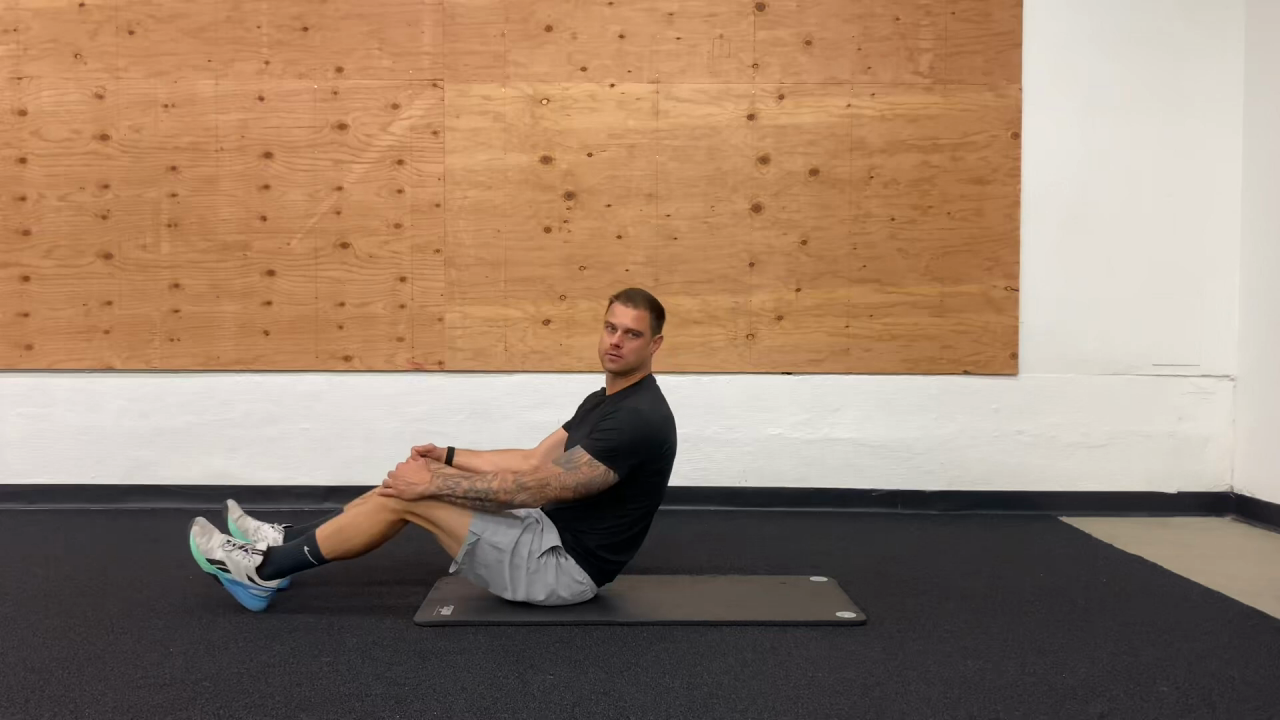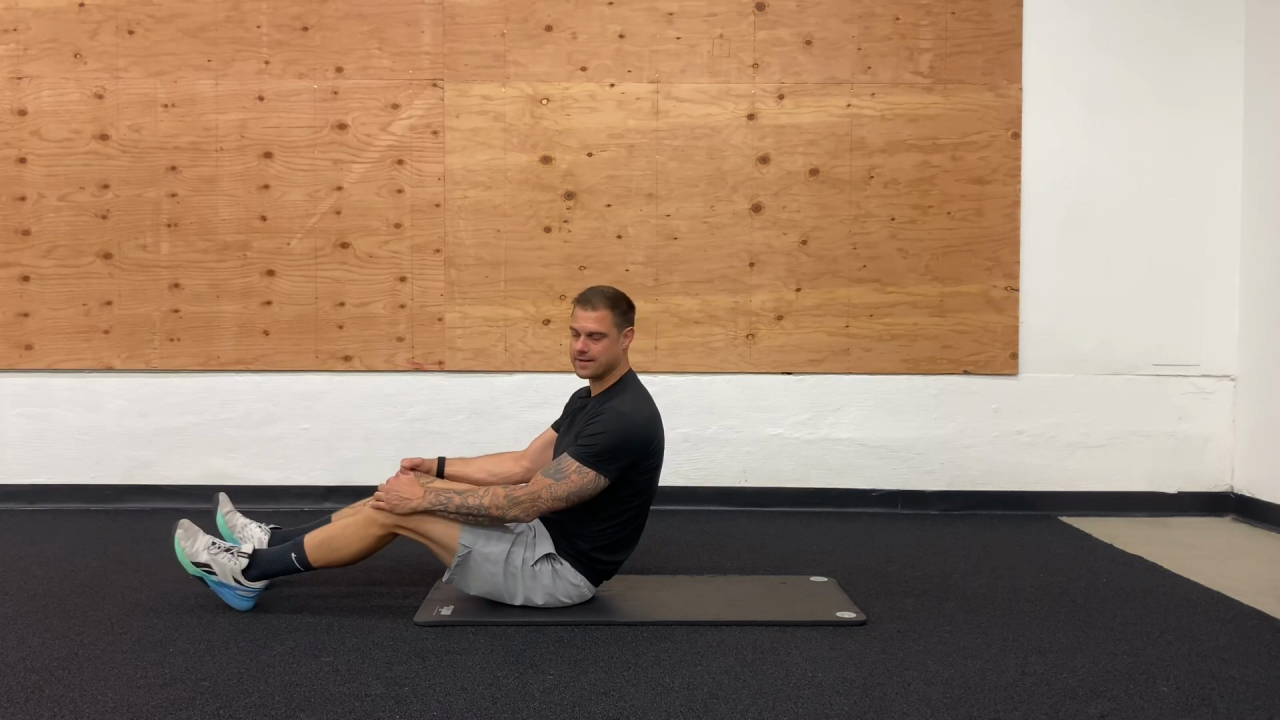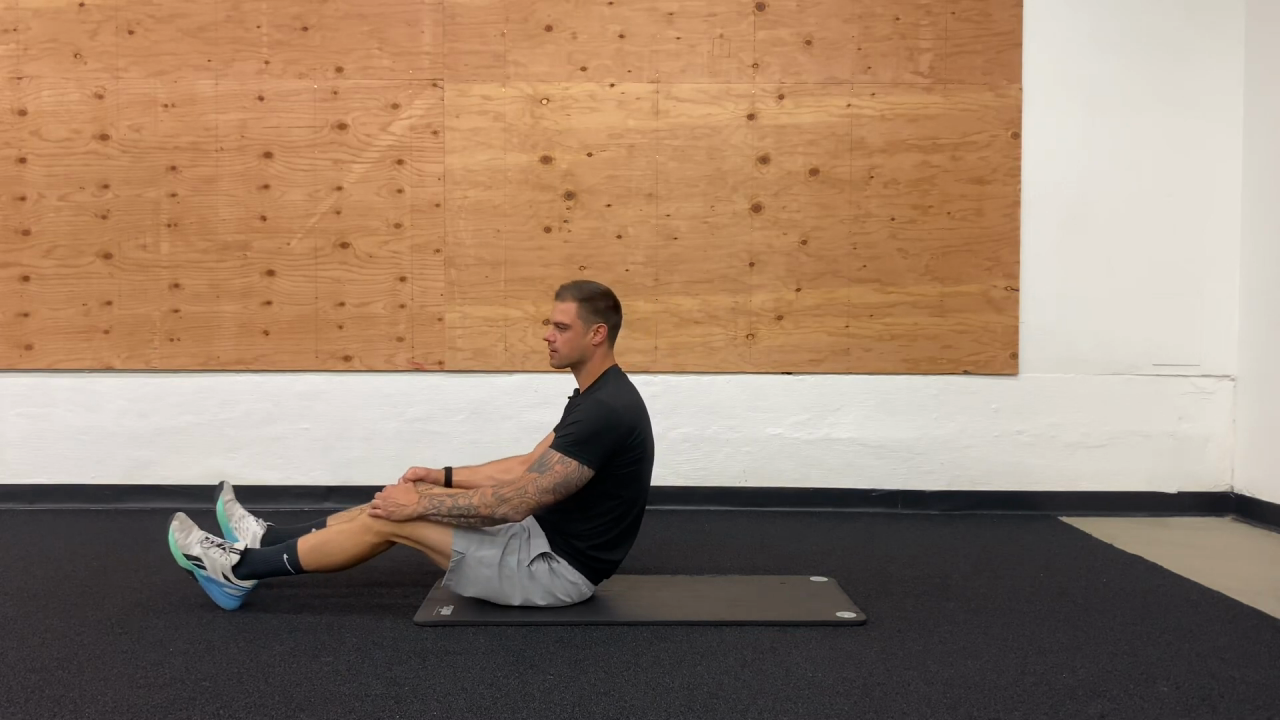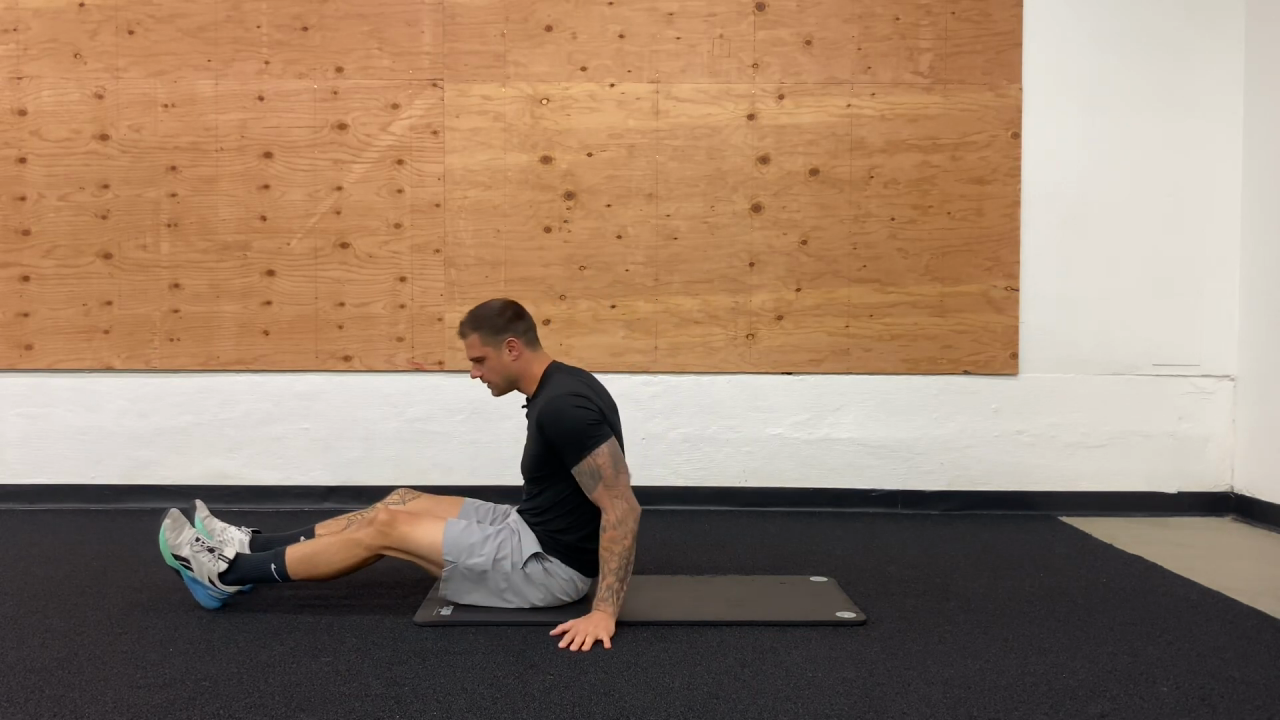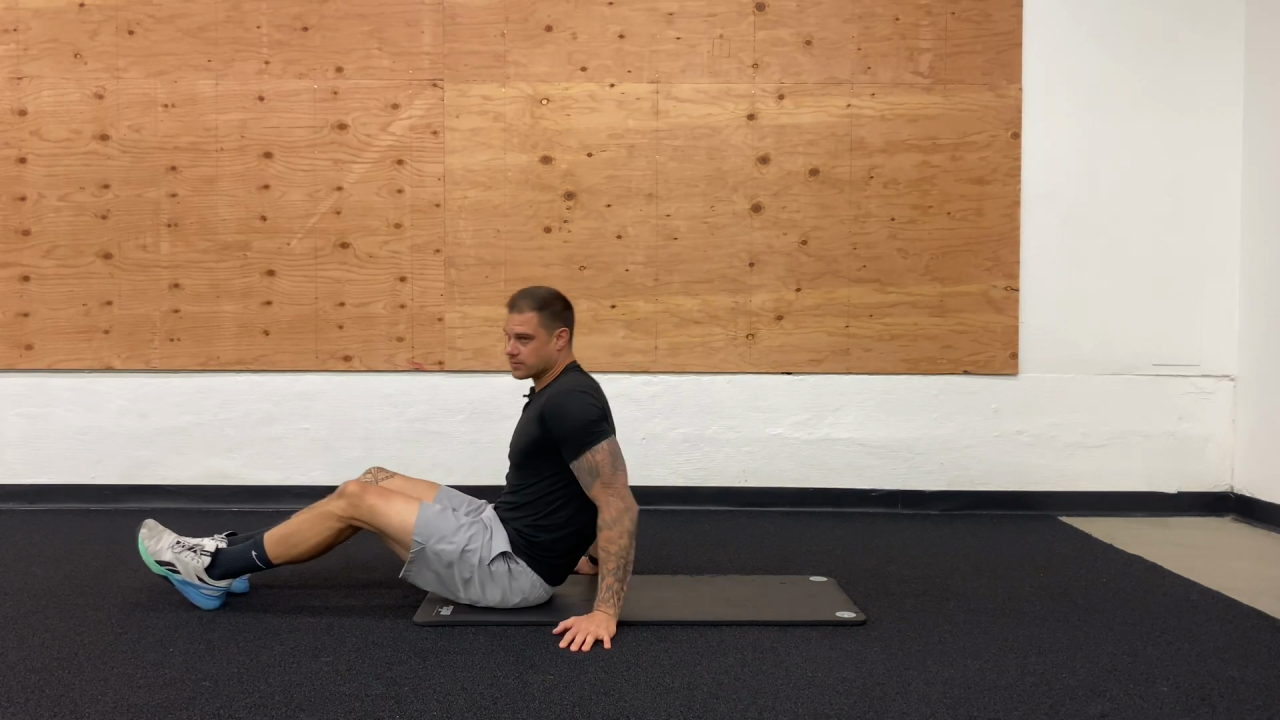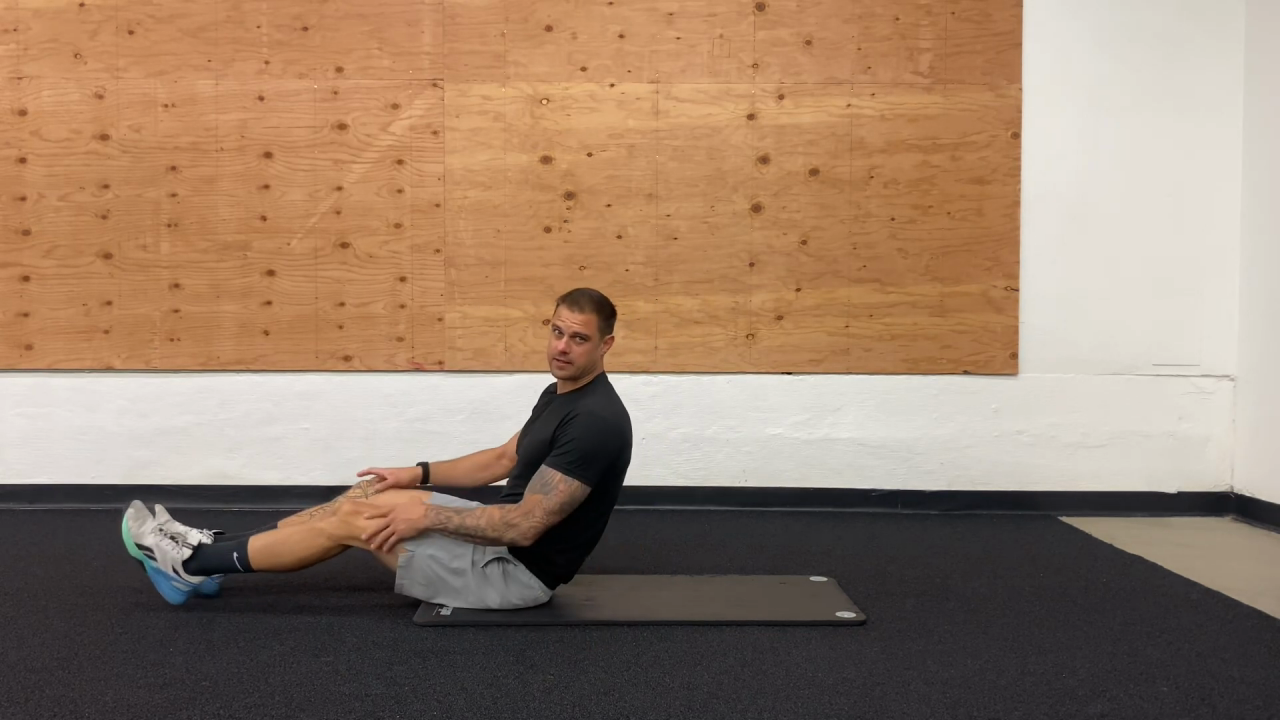
dt=0.7s
person 1, frame 1
left shoulder: (639, 419)
right shoulder: (605, 401)
left elbow: (534, 489)
right elbow: (536, 461)
left wrist: (433, 485)
right wrist: (448, 457)
left hip: (563, 566)
right hip: (557, 536)
left knee: (407, 497)
right knee: (413, 479)
left ankle: (262, 569)
right ankle: (281, 542)
person 1, frame 2
left shoulder: (624, 420)
right shoulder: (590, 399)
left elbow: (525, 502)
right elbow: (525, 465)
left wrist: (427, 498)
right wrist: (435, 468)
left hip: (558, 568)
right hip: (551, 537)
left knee: (395, 510)
right knee: (408, 488)
left ankle: (247, 569)
right ankle: (271, 543)
person 1, frame 3
left shoulder: (604, 411)
right shoulder: (598, 397)
left elbow: (515, 502)
right elbow: (531, 469)
left wrist: (422, 506)
right wrist: (442, 478)
left hip: (558, 567)
right hip: (554, 539)
left knee: (393, 518)
right knee: (403, 500)
left ankle: (239, 568)
right ankle: (264, 542)
person 1, frame 4
left shoulder: (561, 406)
right shoulder: (564, 385)
left elbow: (622, 508)
left wrist: (604, 612)
left hip: (550, 565)
right hip: (535, 531)
left knee: (387, 529)
right knee: (401, 502)
left ankle: (230, 573)
right ankle: (252, 548)
person 1, frame 5
left shoulder: (569, 402)
right shoulder: (558, 391)
left elbow: (620, 505)
right elbow: (598, 493)
left wrist: (605, 611)
right wrist: (587, 553)
left hip: (514, 567)
right hip: (504, 531)
left knee: (355, 500)
right knee: (375, 481)
left ankle: (213, 570)
right ankle: (229, 553)
person 1, frame 6
left shoulder: (594, 421)
right shoulder: (561, 394)
left elbow: (523, 525)
right elbow: (507, 459)
left wrist: (427, 517)
right wrist: (419, 474)
left hip: (517, 570)
right hip: (507, 542)
left knee: (353, 521)
right knee: (365, 497)
left ankle: (192, 564)
right ankle: (211, 550)
